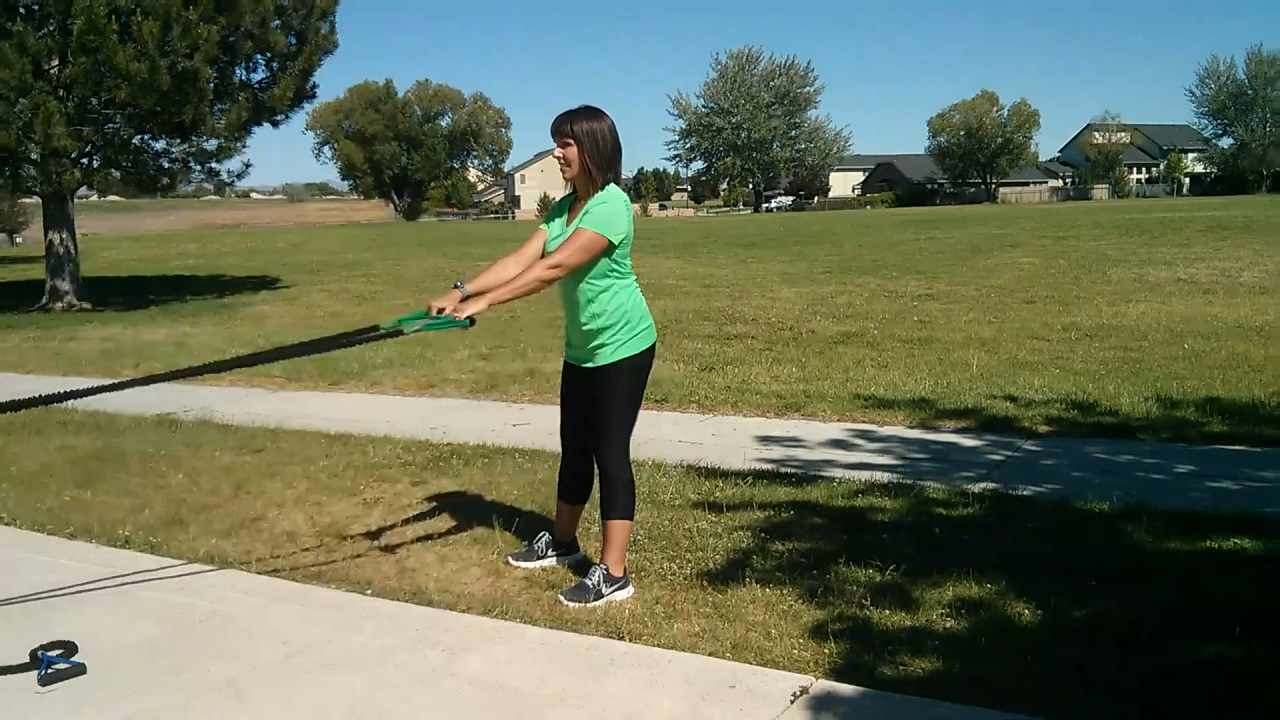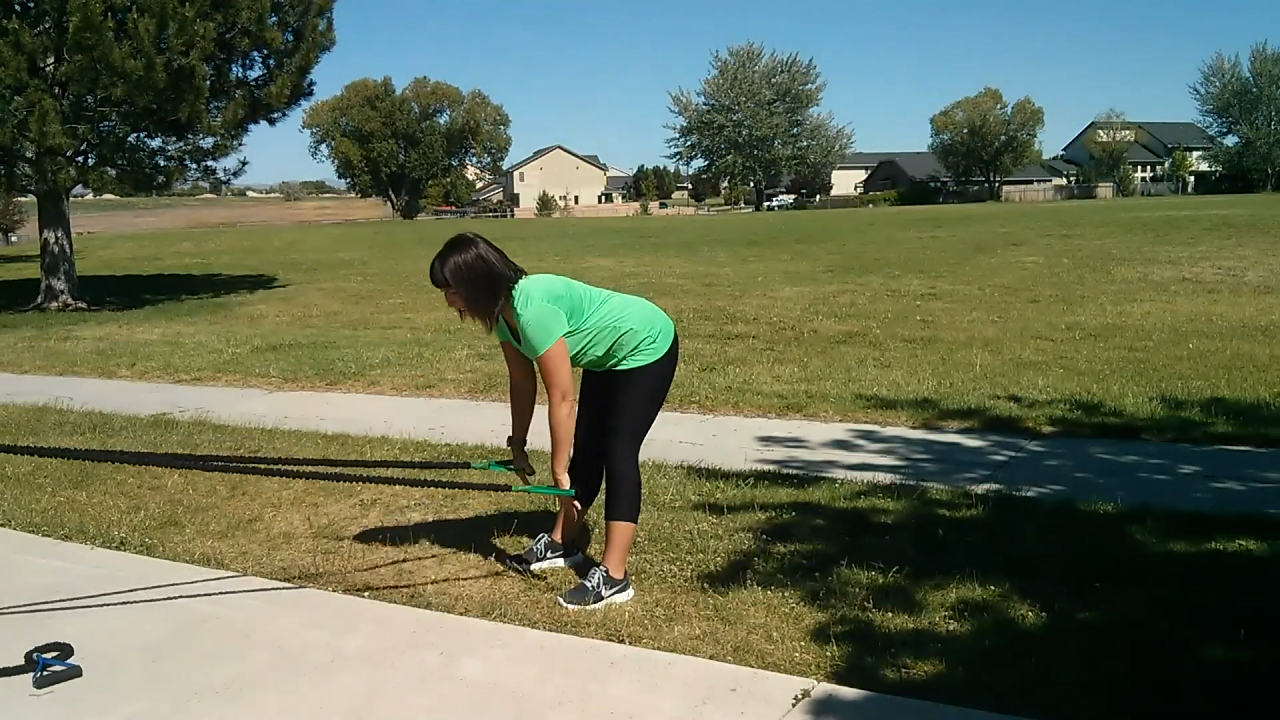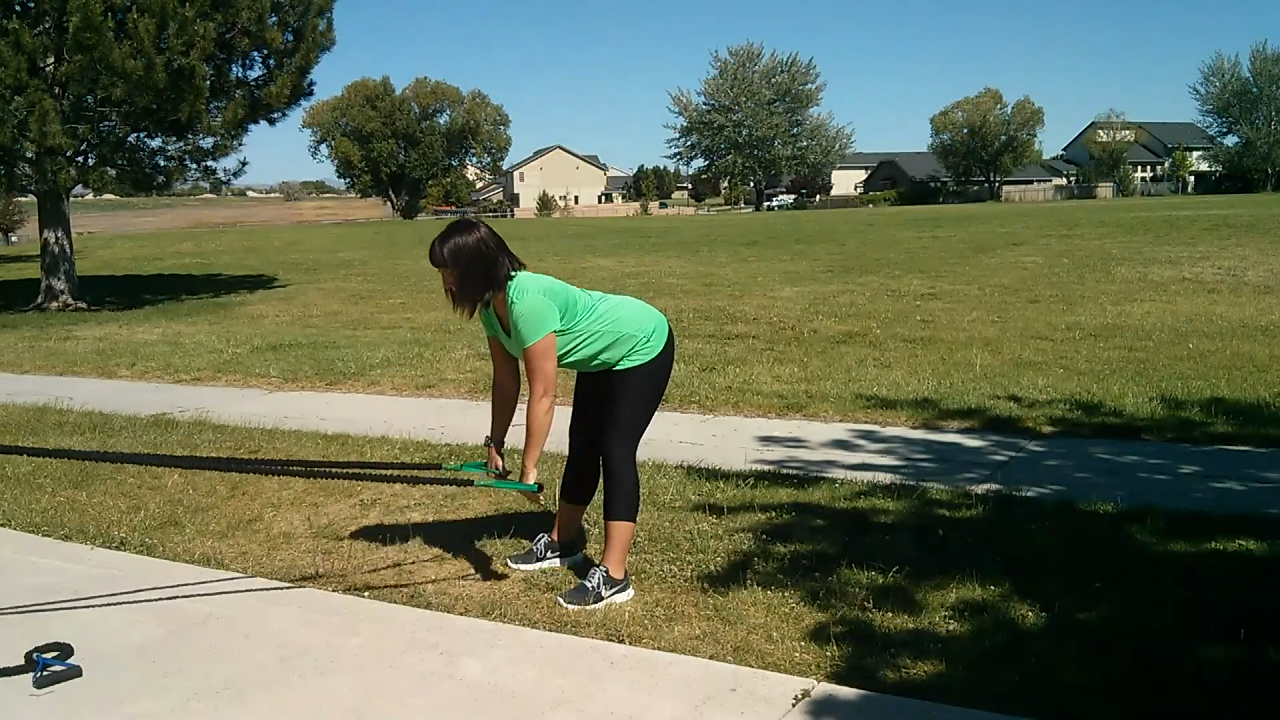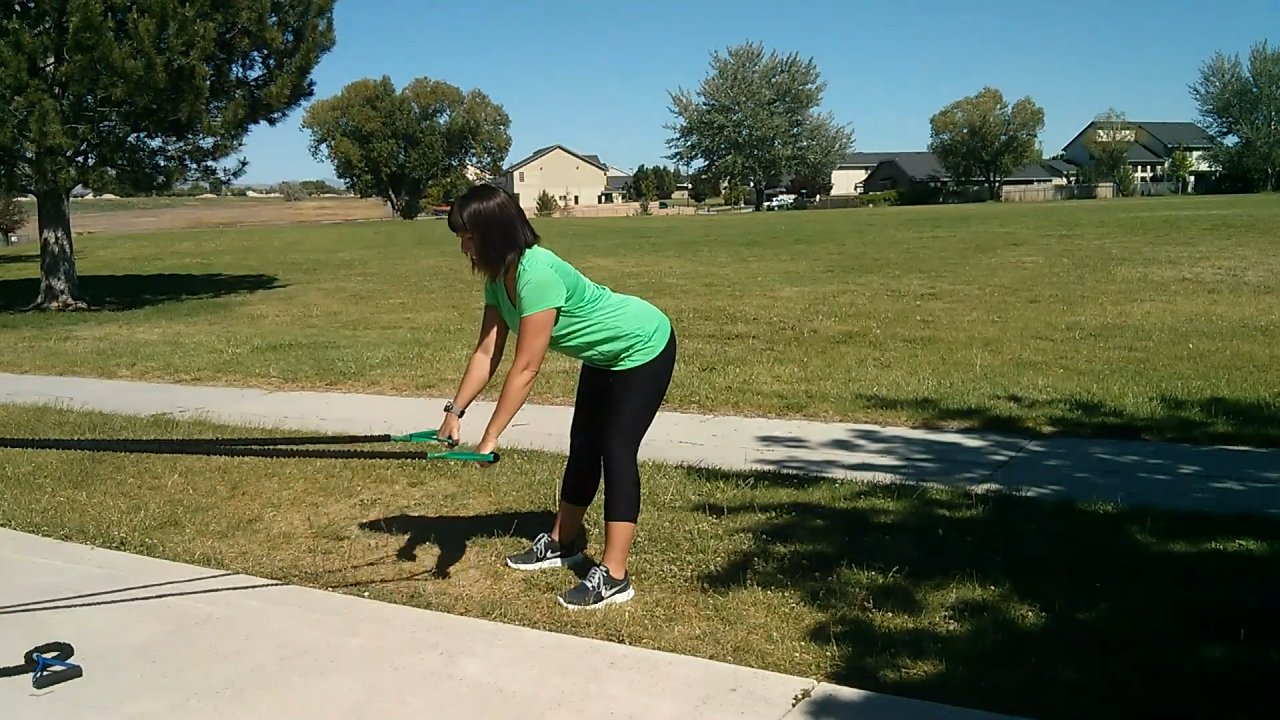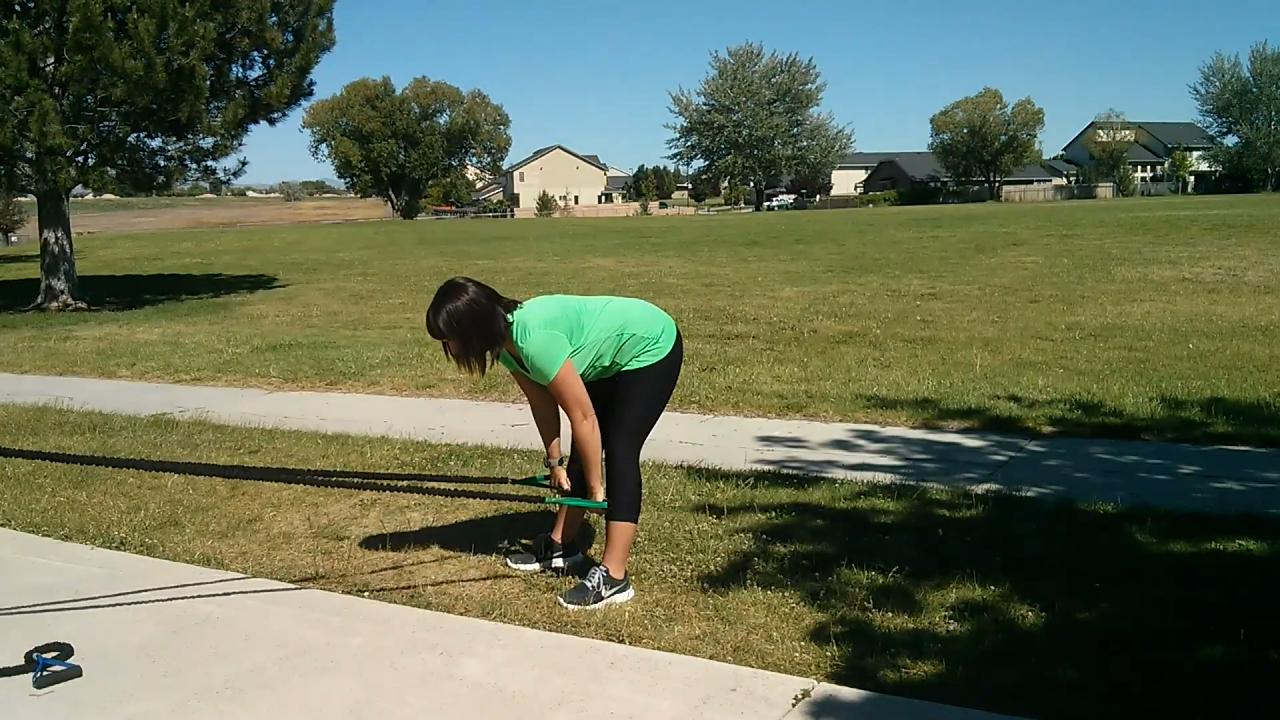
dt=1s
person 1, frame 1
left shoulder: (611, 205)
right shoulder: (564, 206)
left elbow: (554, 268)
right elbow: (521, 259)
left wrist: (484, 302)
right wrist: (460, 292)
left hip: (621, 349)
right hip: (582, 349)
left knee: (609, 451)
right knee: (574, 447)
left ankle: (613, 573)
right ankle: (562, 541)
person 1, frame 2
left shoulder: (534, 309)
right shoulder: (500, 310)
left elbow: (561, 399)
right elbow: (522, 383)
left wrist: (558, 471)
right wrist: (517, 444)
left hip: (644, 348)
right hip: (606, 357)
left knee: (618, 452)
right knee: (585, 447)
left ankle: (613, 577)
right ankle: (561, 543)
person 1, frame 3
left shoulder: (527, 302)
right shoulder: (493, 305)
left elbow: (543, 396)
right elbow: (505, 381)
left wrist: (529, 468)
right wrist: (495, 444)
left hip: (641, 348)
right hip: (603, 356)
left knee: (615, 450)
right knee: (581, 446)
left ankle: (613, 576)
right ankle: (563, 542)
person 1, frame 4
left shoulder: (538, 276)
right shoulder: (499, 278)
left elbow: (525, 369)
right elbow: (486, 353)
left wrist: (491, 438)
right wrist: (454, 411)
left hip: (642, 348)
right hip: (604, 356)
left knee: (616, 451)
right knee: (583, 446)
left ankle: (614, 578)
right ankle: (562, 542)
person 1, frame 5
left shoulder: (534, 339)
right shoulder: (503, 338)
left elbow: (583, 418)
right elbow: (543, 402)
left wrist: (596, 487)
right wrist: (554, 461)
left hip: (649, 348)
right hip: (611, 356)
left knee: (619, 451)
right knee: (584, 451)
left ankle: (613, 578)
right ankle: (561, 544)
